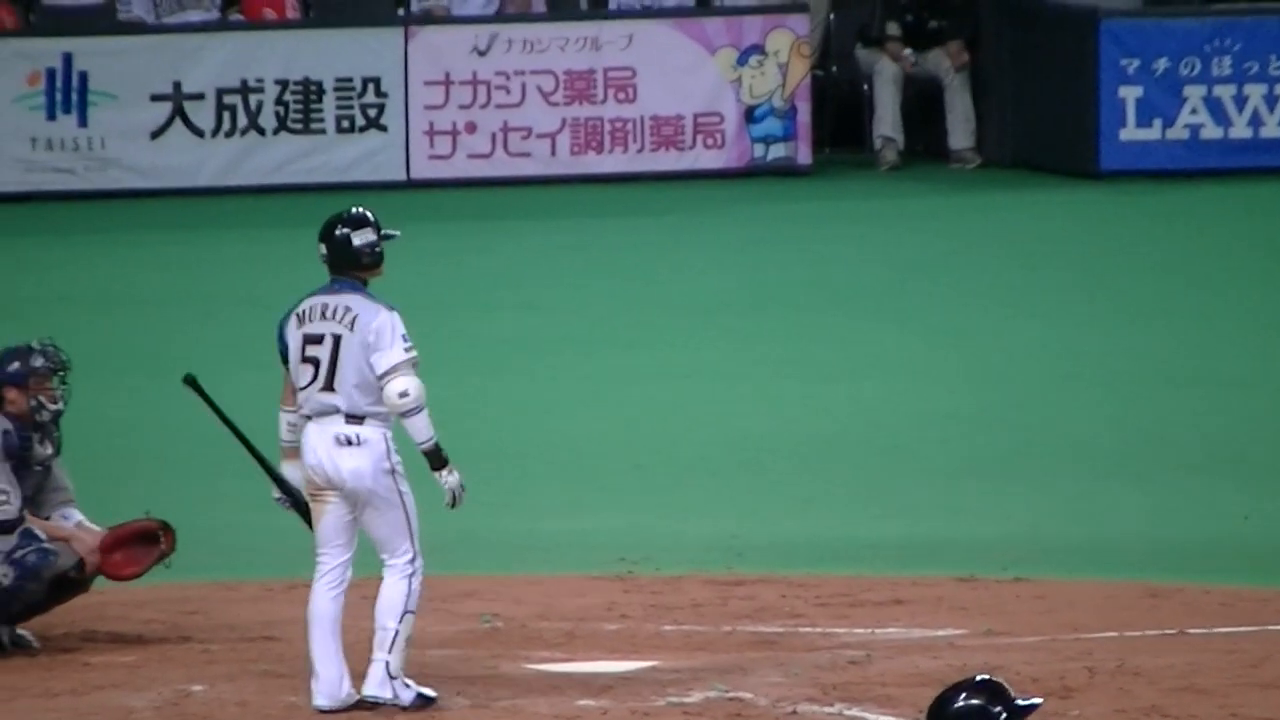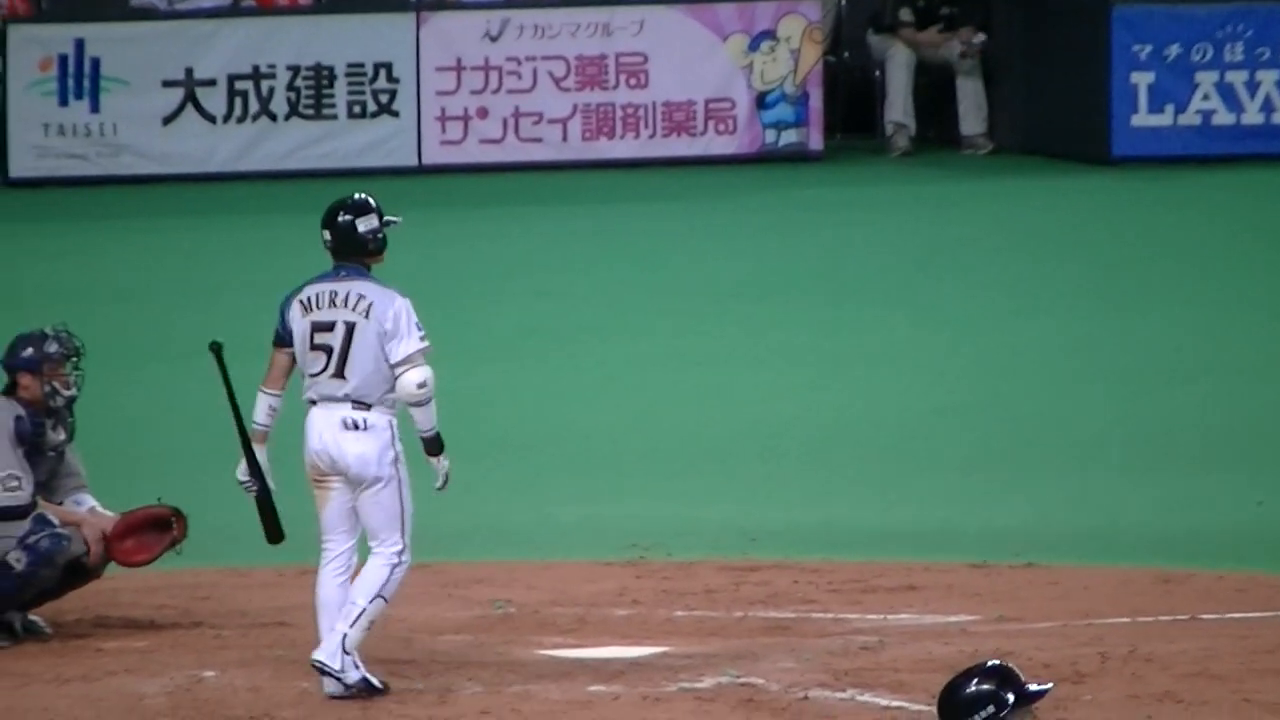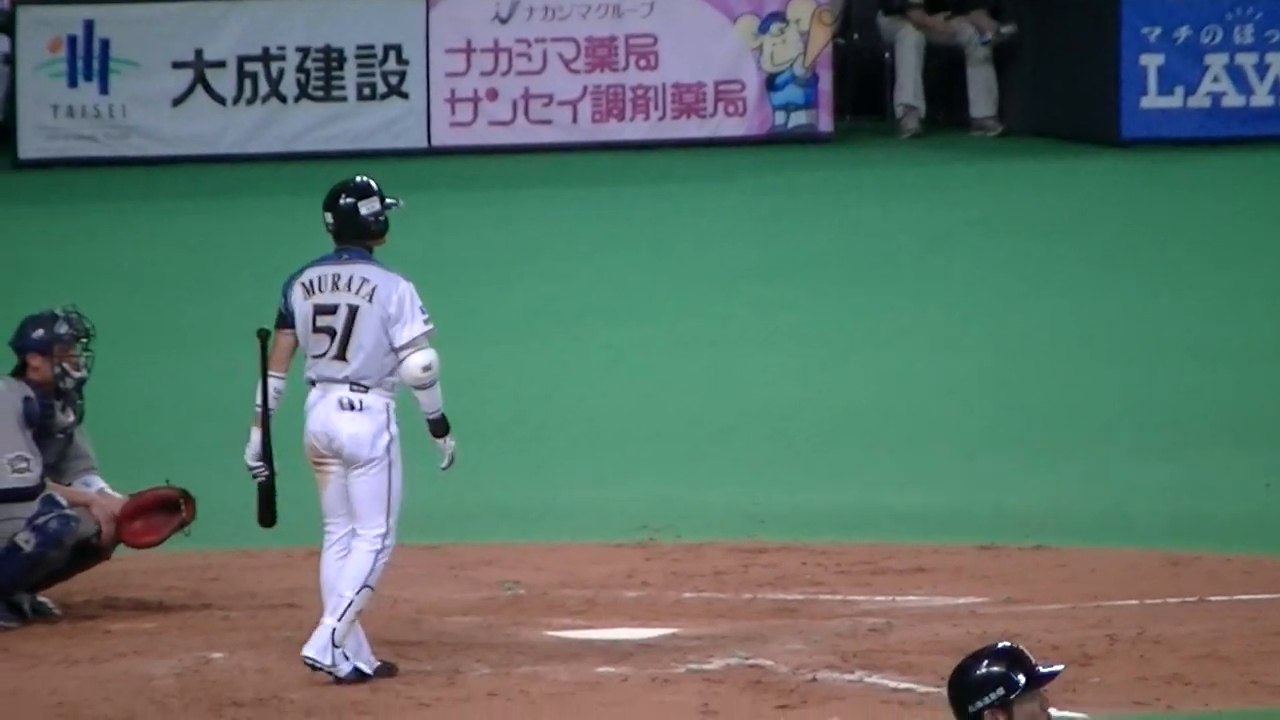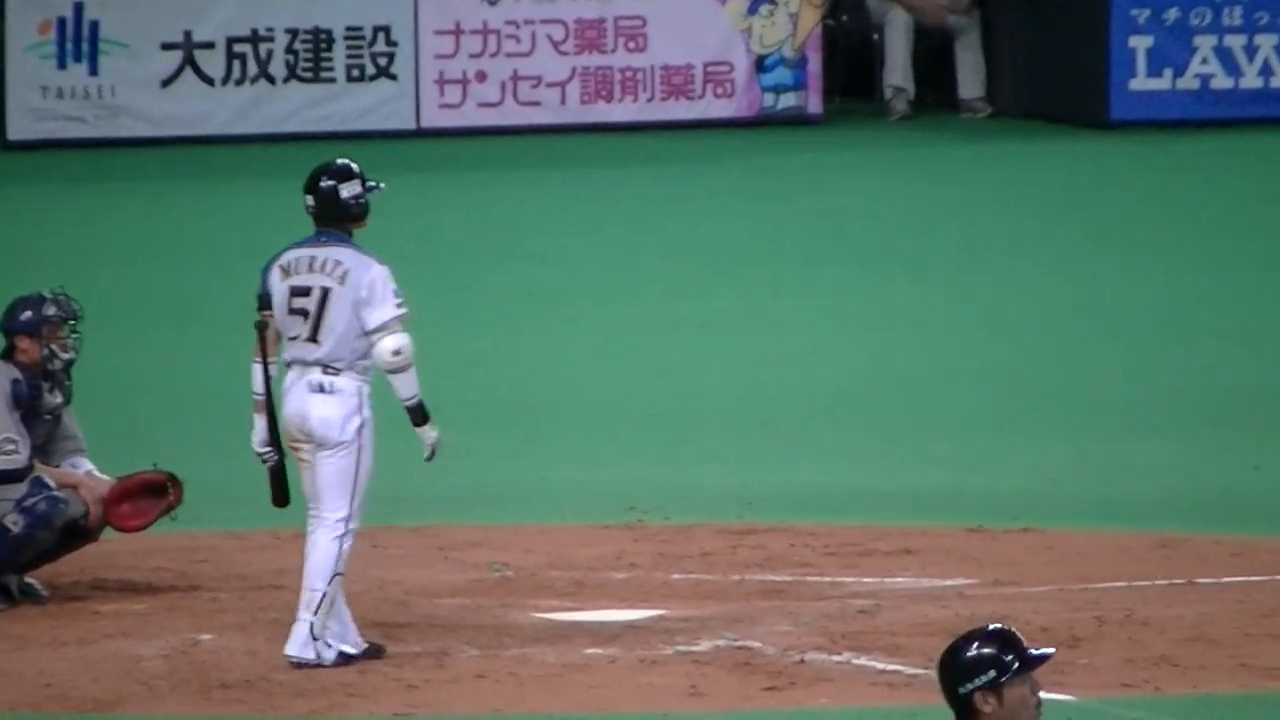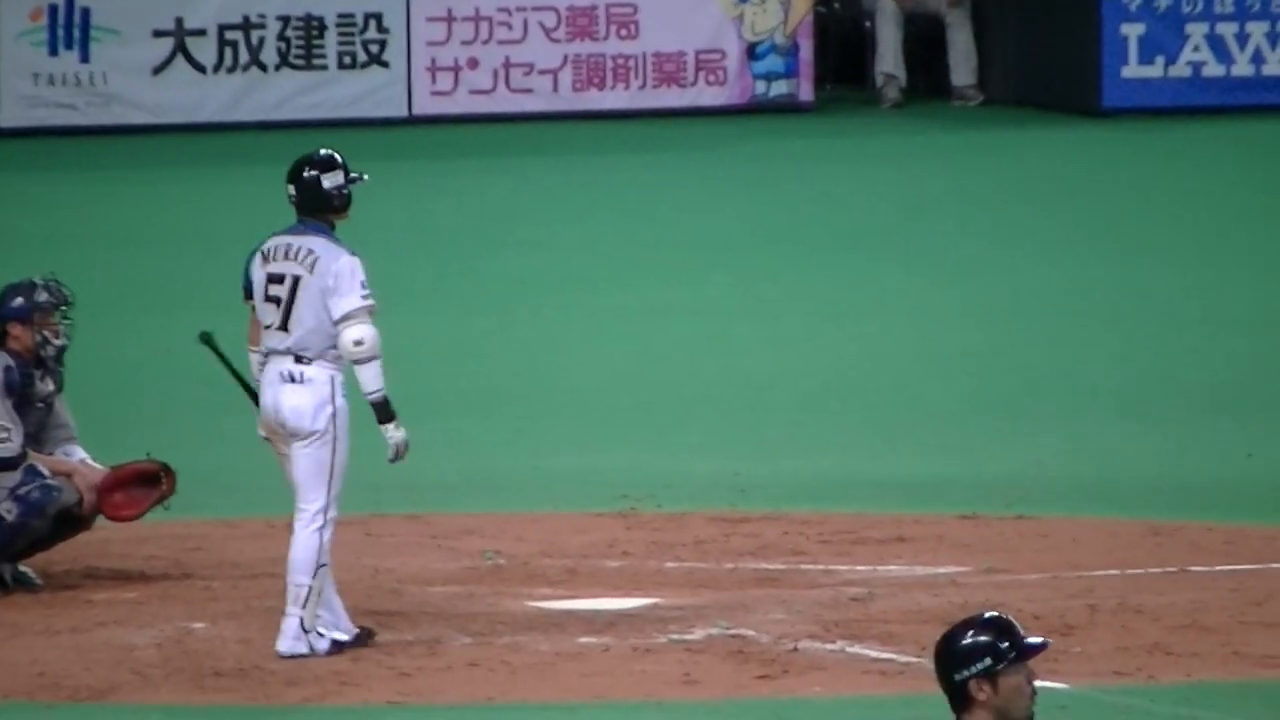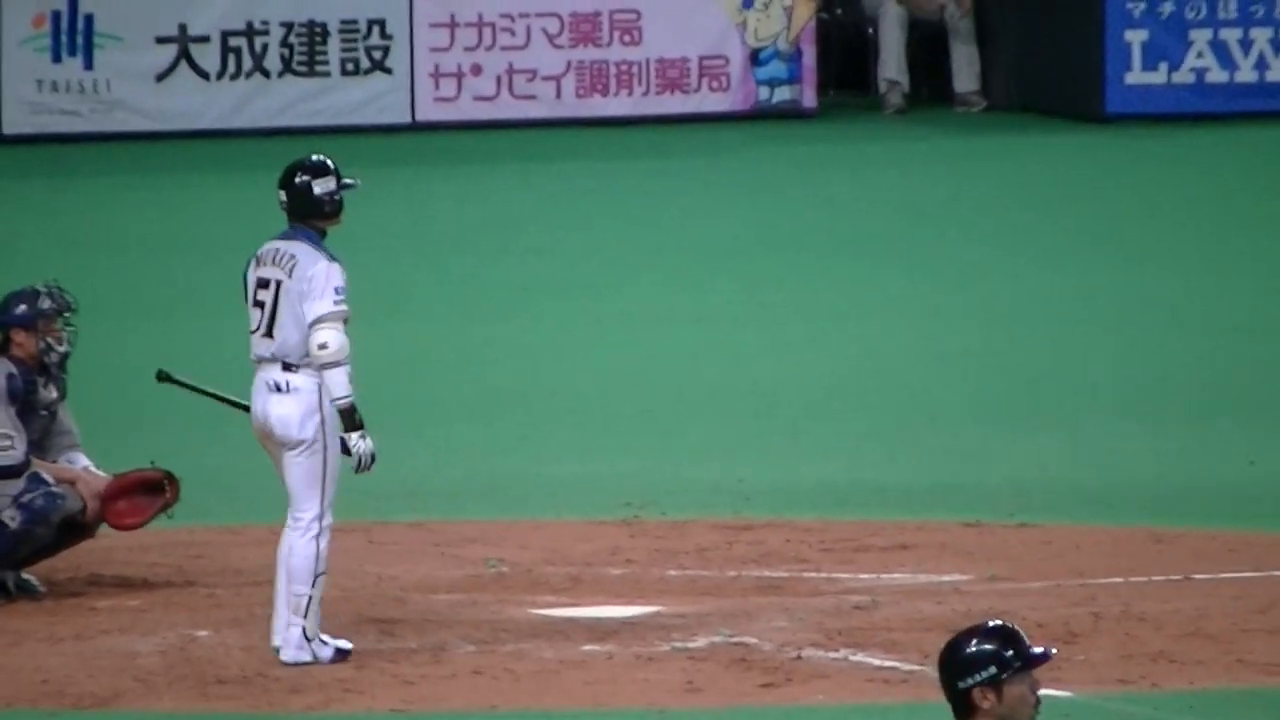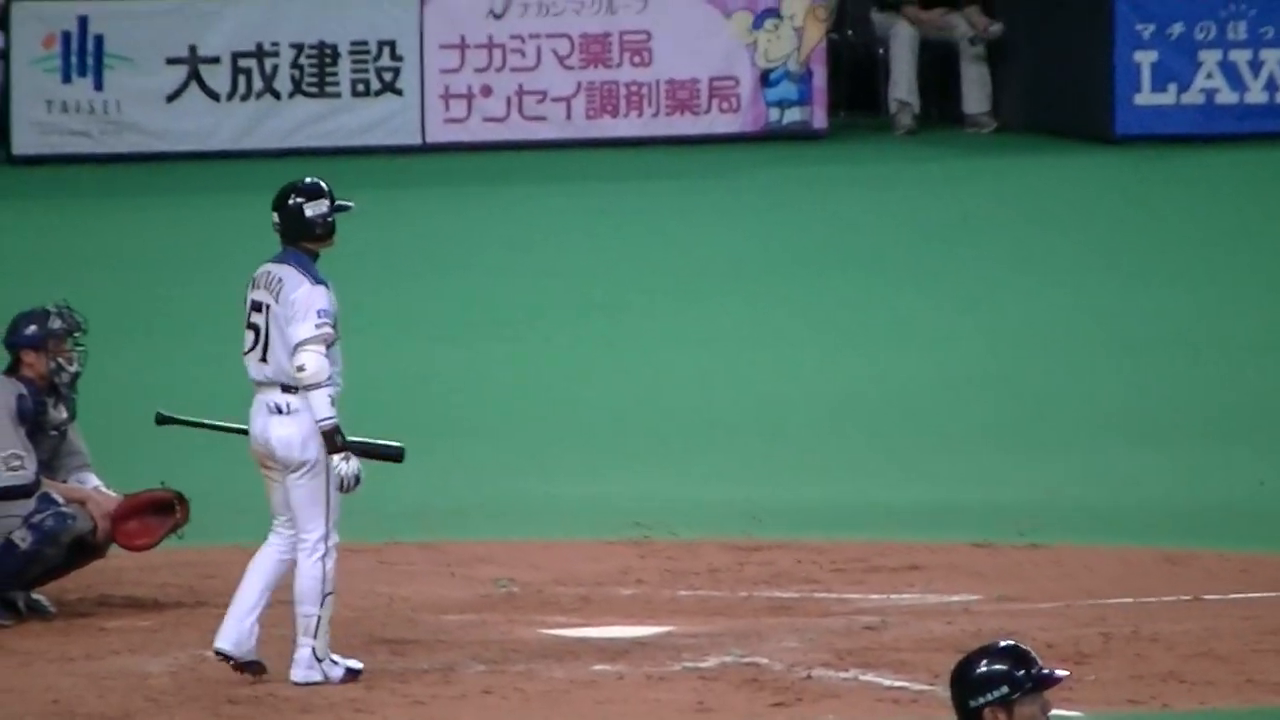
dt=0.2s
person 1, frame 1
left shoulder: (298, 314)
right shoulder: (379, 317)
left elbow: (291, 395)
right elbow: (406, 397)
left wrist: (291, 463)
right wrist: (441, 462)
left hip: (318, 447)
right hip: (366, 448)
left knee: (331, 568)
right knee: (403, 562)
left ankle: (331, 686)
right ankle: (385, 676)
person 1, frame 2
left shoulder: (299, 300)
right shoulder: (390, 303)
left elbow: (274, 378)
right elbow: (415, 386)
left wrist: (255, 447)
right wrist: (435, 448)
left hip: (320, 431)
right hip: (370, 435)
left knee: (336, 554)
right knee: (390, 552)
left ankle: (344, 669)
right ankle: (339, 649)
person 1, frame 3
left shoulder: (301, 282)
right shoulder: (392, 286)
left elbow: (279, 360)
right elbow: (419, 368)
left wrist: (260, 430)
right wrist: (441, 428)
left hip: (319, 413)
right hip: (369, 417)
left knee: (338, 537)
right knee: (372, 539)
left ankle: (352, 655)
right ankle: (328, 644)
person 1, frame 4
left shoulder: (281, 264)
right shoulder: (367, 270)
left elbow: (268, 347)
right elbow: (393, 353)
left wrist: (261, 417)
right wrist: (421, 418)
left hip: (296, 397)
right hip: (342, 401)
left knee: (322, 521)
right knee: (337, 525)
left ankle: (339, 636)
right ankle: (308, 638)
person 1, frame 5
left shoulder: (264, 252)
right shoulder: (338, 260)
left elbow: (254, 335)
right elbow: (358, 345)
right wrist: (386, 415)
left hip: (273, 387)
right hip: (316, 390)
left knee: (310, 510)
right knee: (316, 514)
left ankle: (330, 619)
right ankle: (300, 631)
person 1, frame 6
left shoulder: (262, 256)
right shoulder: (320, 264)
right elbow: (328, 351)
right wrist: (353, 423)
left hip: (264, 394)
right hip: (302, 399)
left knee: (301, 515)
right knee: (313, 521)
left ankle: (292, 624)
right ankle: (302, 640)
person 1, frame 7
left shoulder: (262, 277)
right shoulder: (308, 287)
right elbow: (311, 373)
right wrist: (338, 444)
left hip: (263, 416)
right hip: (299, 423)
left knee: (285, 533)
right knee: (317, 542)
left ankle: (235, 637)
right ankle: (312, 658)
person 2, frame 1
left shoulder: (41, 435)
left elbow: (59, 505)
left wrist: (98, 537)
right wrist: (72, 534)
left knee: (87, 554)
right knee: (38, 554)
person 2, frame 2
left shoulder: (54, 421)
left elbow: (72, 491)
left wrist: (110, 522)
right wrist: (82, 519)
left knee: (100, 541)
right knee: (51, 541)
person 2, frame 3
left shoulder: (64, 402)
left elbow: (81, 473)
left wrist: (116, 503)
right wrist: (90, 500)
left hip: (27, 514)
left knee: (107, 523)
right knee: (61, 521)
person 2, frame 4
left shoulder: (53, 384)
left elbow: (70, 454)
left wrist: (102, 485)
right wrist: (79, 482)
left knee: (97, 505)
right knee: (51, 502)
person 2, frame 5
left shoulder: (46, 371)
left elbow: (62, 441)
left wrist: (94, 472)
right wrist: (73, 469)
left knee: (89, 494)
right knee: (44, 490)
person 2, frame 6
left shoulder: (48, 379)
left elbow: (65, 449)
left wrist: (97, 479)
right wrist: (76, 477)
left knee: (92, 502)
right knee: (46, 497)
person 2, frame 7
left shoulder: (58, 400)
left elbow: (76, 469)
left wrist: (108, 499)
right wrist: (87, 496)
left knee: (101, 522)
right knee: (58, 517)
